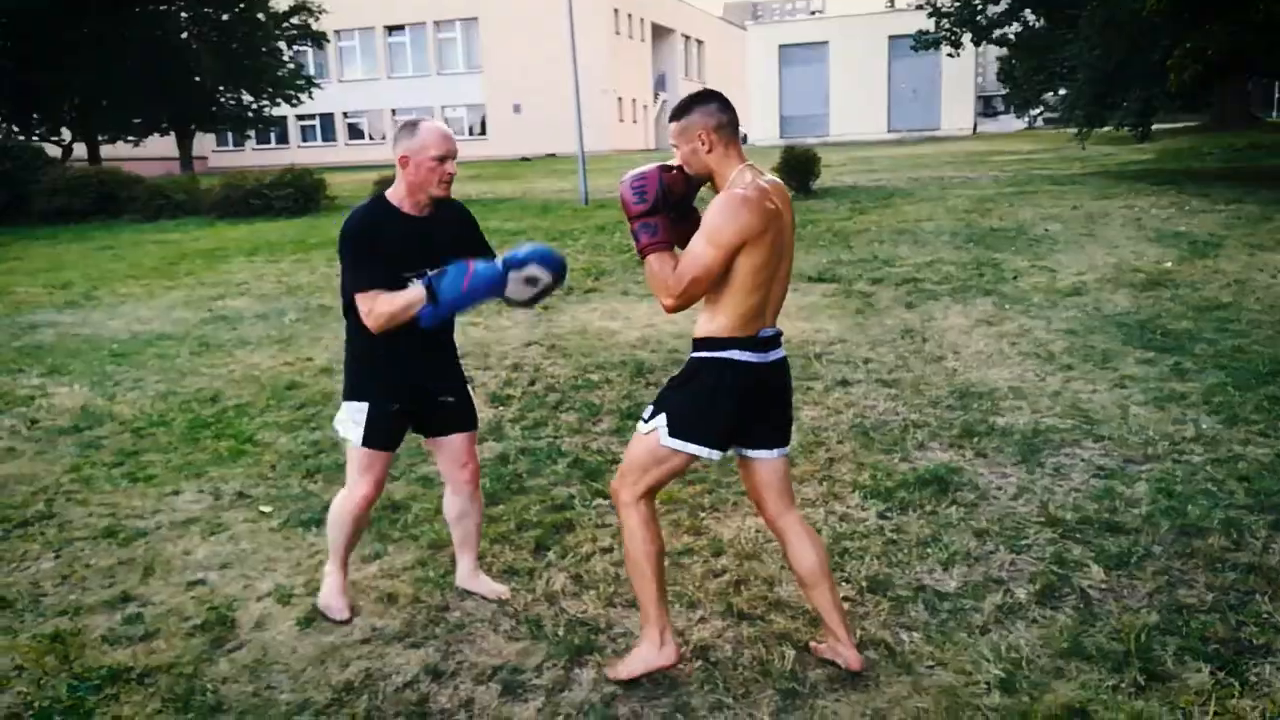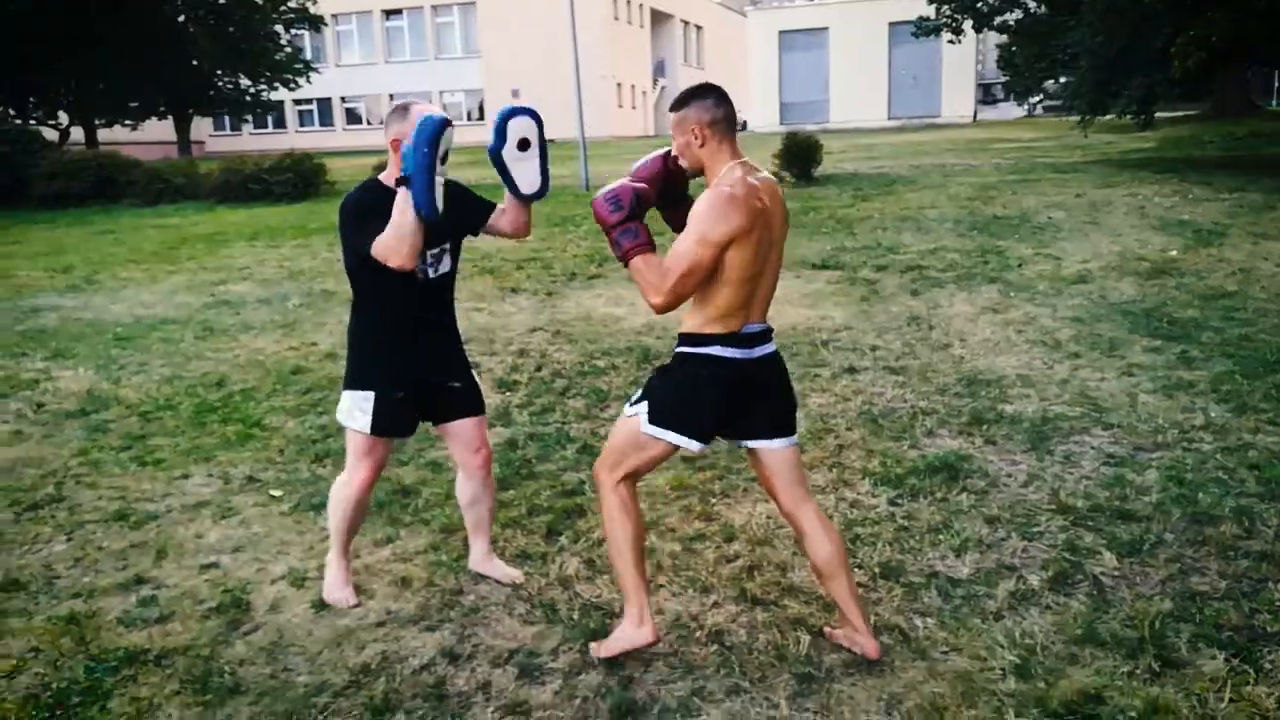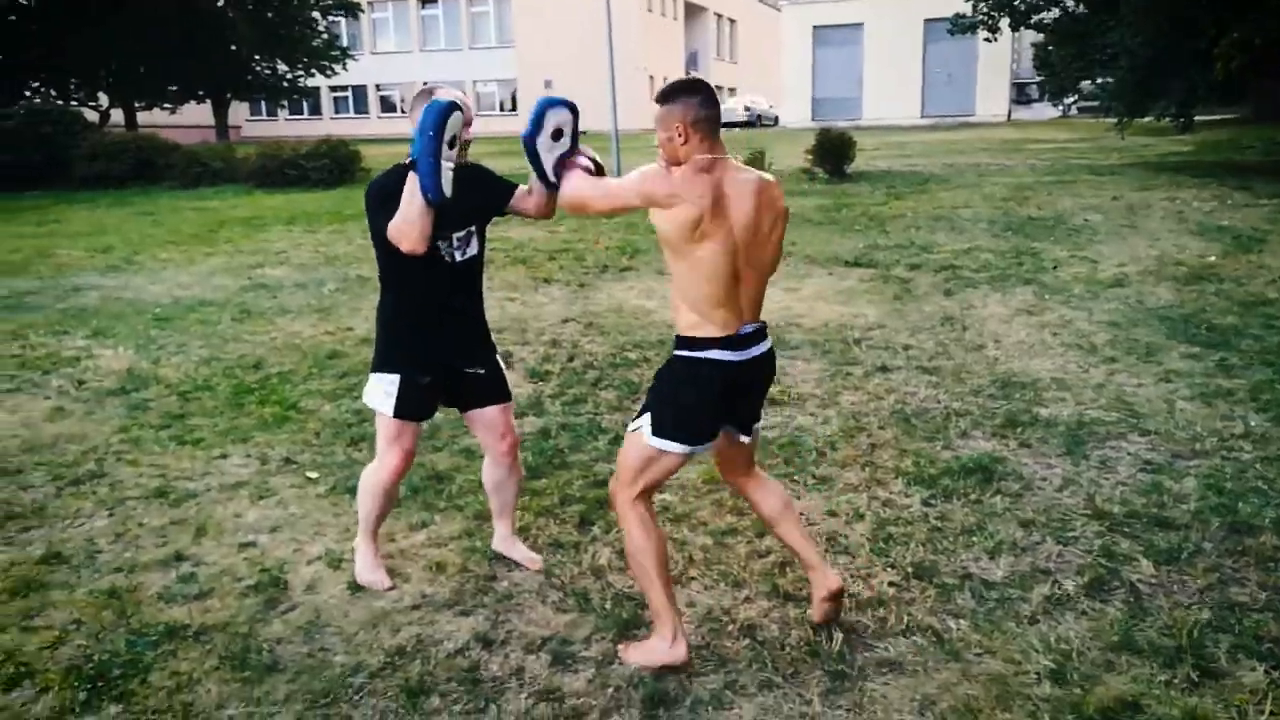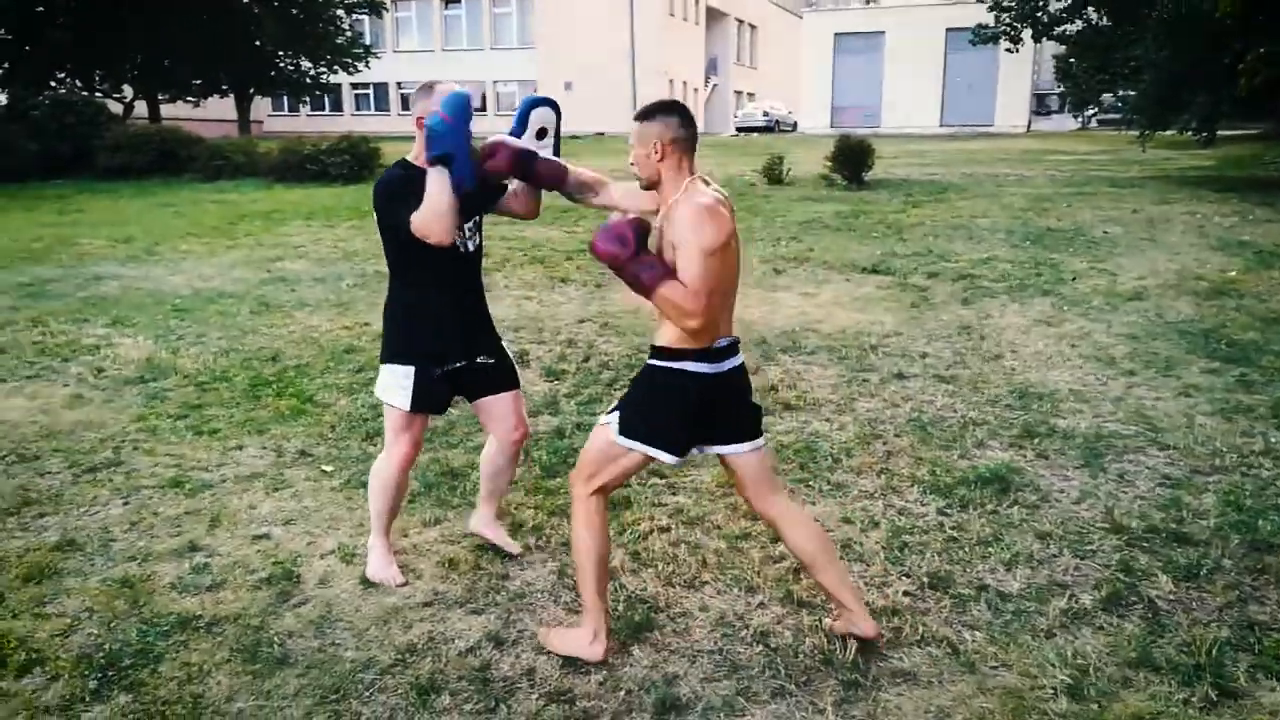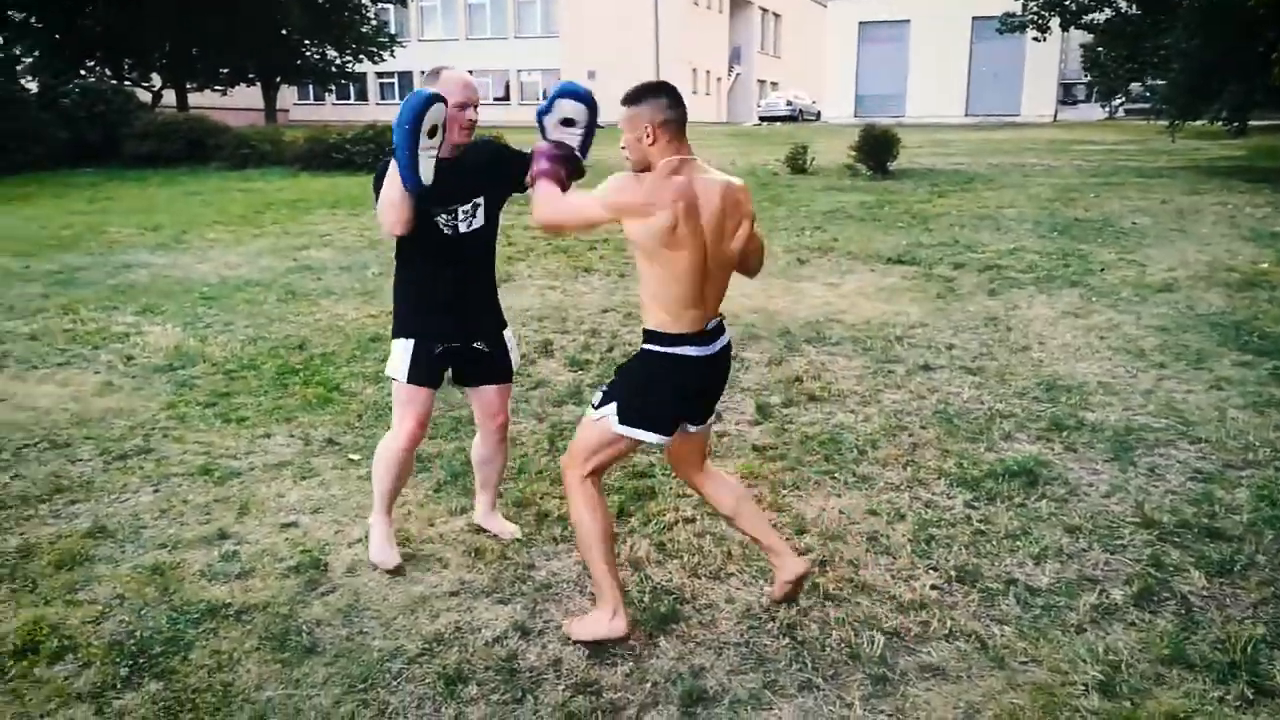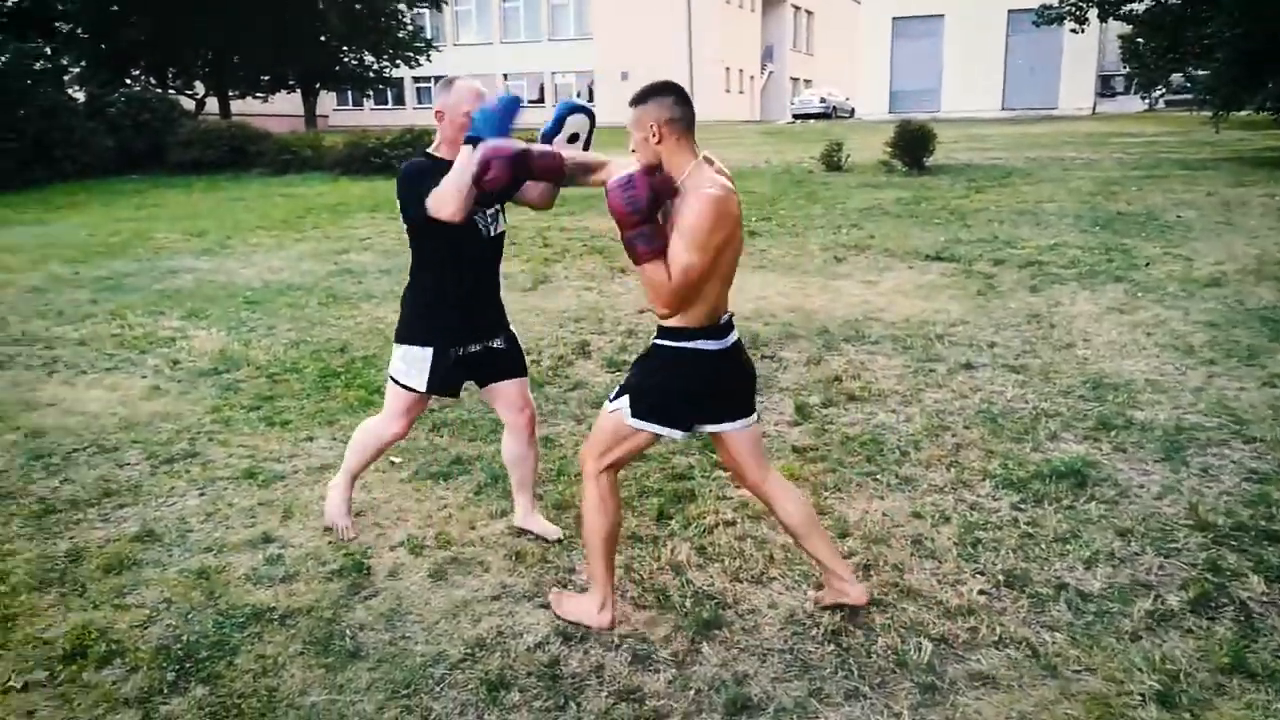
dt=0.2s
person 1, frame 1
left shoulder: (737, 203)
right shoulder: (772, 191)
left elbow: (673, 294)
left wrist: (647, 219)
right wrist: (678, 213)
left hip: (721, 370)
right hip: (766, 365)
left knee: (629, 490)
right knee: (779, 509)
left ankle: (656, 640)
right ankle: (841, 642)
person 1, frame 2
left shoulder: (722, 199)
right shoulder: (766, 188)
left elbow: (663, 294)
left wrist: (622, 224)
right wrist: (668, 197)
left hip: (705, 365)
right hip: (759, 360)
left knee: (611, 474)
right knee: (796, 500)
left ankle: (636, 618)
right ankle: (859, 629)
person 1, frame 3
left shoulder: (671, 186)
right shoulder: (768, 191)
left elbow: (575, 200)
left wrist: (575, 165)
left hip: (701, 367)
right hip: (754, 355)
left knee: (628, 492)
right knee: (742, 473)
left ankle: (667, 637)
right ankle: (822, 575)
person 1, frame 4
left shoulder: (697, 211)
right shoulder: (677, 197)
left elbow: (693, 318)
right elbow: (600, 188)
left wrist: (634, 263)
right wrist: (529, 162)
left hip: (676, 380)
right hip: (725, 373)
left knee: (586, 487)
right knee: (771, 499)
left ankle: (591, 632)
right ankle: (857, 614)
person 1, frame 5
left shoulder: (638, 191)
right shoulder: (731, 192)
left elbow: (547, 215)
right elbow: (751, 263)
left wrist: (544, 165)
left hip: (665, 362)
right hip: (711, 352)
left knee: (579, 469)
right knee: (693, 467)
left ankle: (609, 611)
right ankle: (785, 560)
person 1, frame 6
left shoulder: (704, 201)
right shoulder: (701, 174)
left elbow: (667, 300)
right elbow: (605, 169)
left wrist: (636, 224)
left hip: (680, 359)
right hip: (722, 353)
left knee: (596, 463)
right knee: (759, 475)
left ankle: (598, 601)
right ankle: (844, 580)
person 2, frame 1
left shoulder: (455, 217)
right shoulder: (364, 226)
left elbow: (488, 272)
right elbow: (375, 316)
right wrist: (432, 291)
left hip: (439, 368)
right hip: (379, 378)
left knee: (464, 471)
right knee: (365, 487)
left ankle: (467, 568)
right ankle: (334, 576)
person 2, frame 2
left shoulder: (448, 193)
right shoulder: (361, 205)
left elbow: (515, 225)
right elbow: (402, 257)
right wrist: (411, 183)
left hip: (442, 356)
right hip: (381, 365)
left knee: (477, 455)
right knee: (363, 473)
left ankle: (481, 552)
right ankle: (336, 563)
person 2, frame 3
left shoulder: (472, 180)
right shoulder: (386, 189)
left elbow: (539, 206)
right elbow: (412, 242)
right wrist: (424, 167)
left hip: (469, 343)
right hip: (407, 350)
left knee: (503, 442)
right knee: (394, 458)
left ankle: (504, 535)
right ankle: (365, 547)
person 2, frame 4
left shoulder: (462, 173)
right shoulder: (394, 184)
left elbow: (525, 207)
right elbow: (439, 232)
right wrist: (441, 165)
left hip: (475, 332)
right hip: (417, 342)
left knee: (512, 429)
right knee: (401, 451)
left ankle: (485, 516)
right ankle: (378, 544)
person 2, frame 5
left shoulder: (488, 157)
right shoulder: (399, 166)
right elbow: (396, 224)
right wrist: (408, 149)
left hip: (482, 319)
right hip: (422, 323)
left knee: (496, 422)
right knee: (409, 429)
left ankle: (485, 509)
right ankle: (380, 523)
person 2, frame 6
left shoulder: (489, 161)
right shoulder: (416, 174)
left elbow: (543, 198)
right elbow: (450, 209)
right wrist: (472, 147)
left hip: (488, 322)
right hip: (431, 327)
left knee: (522, 415)
right knee: (395, 423)
left ankle: (525, 510)
right ankle: (341, 486)
